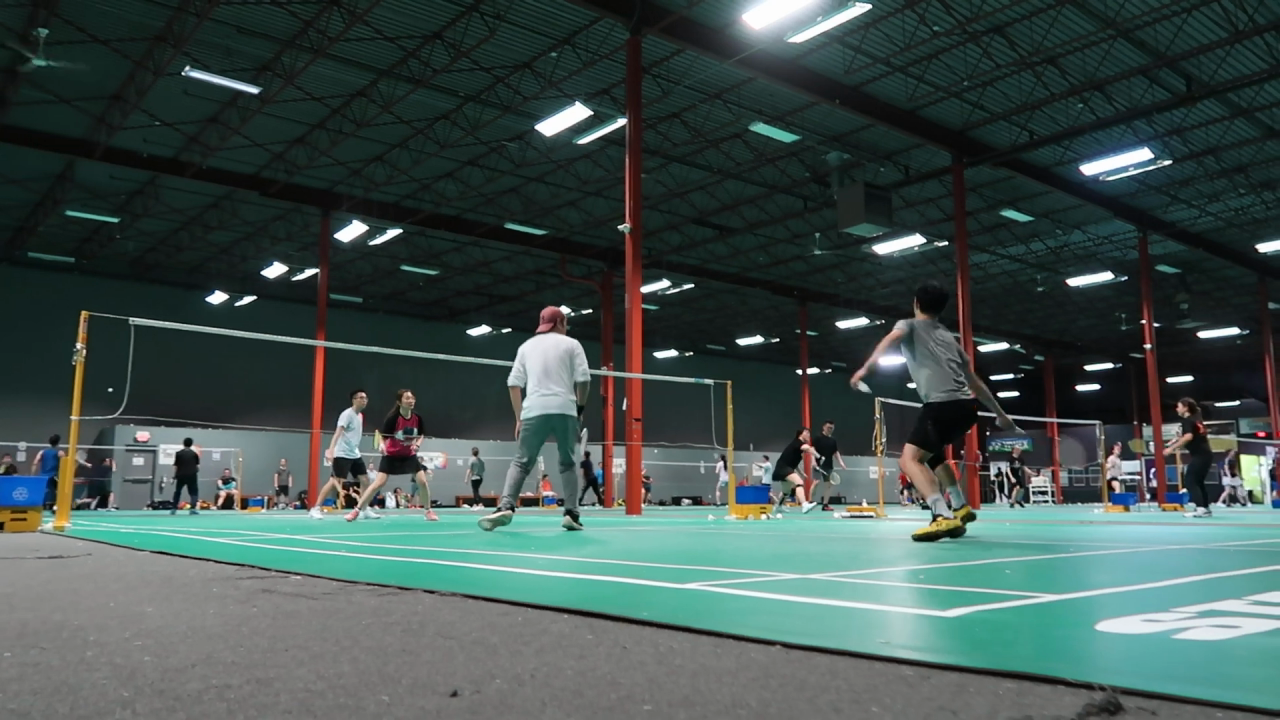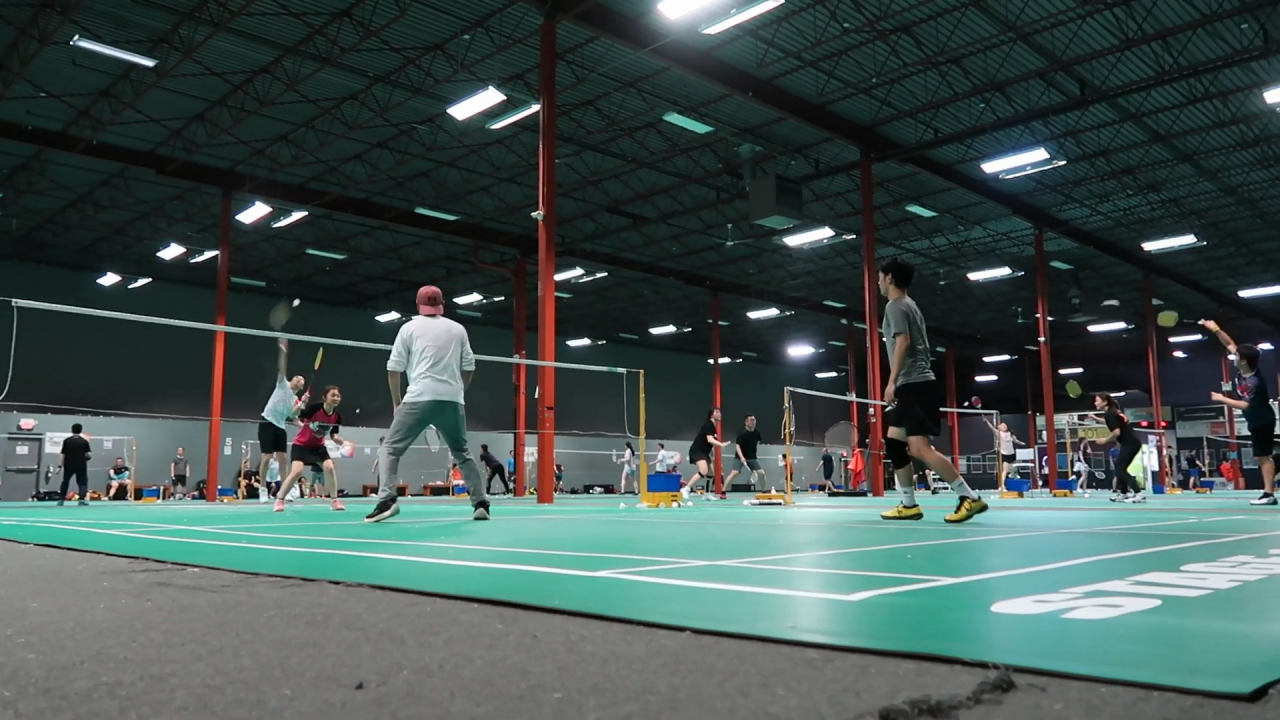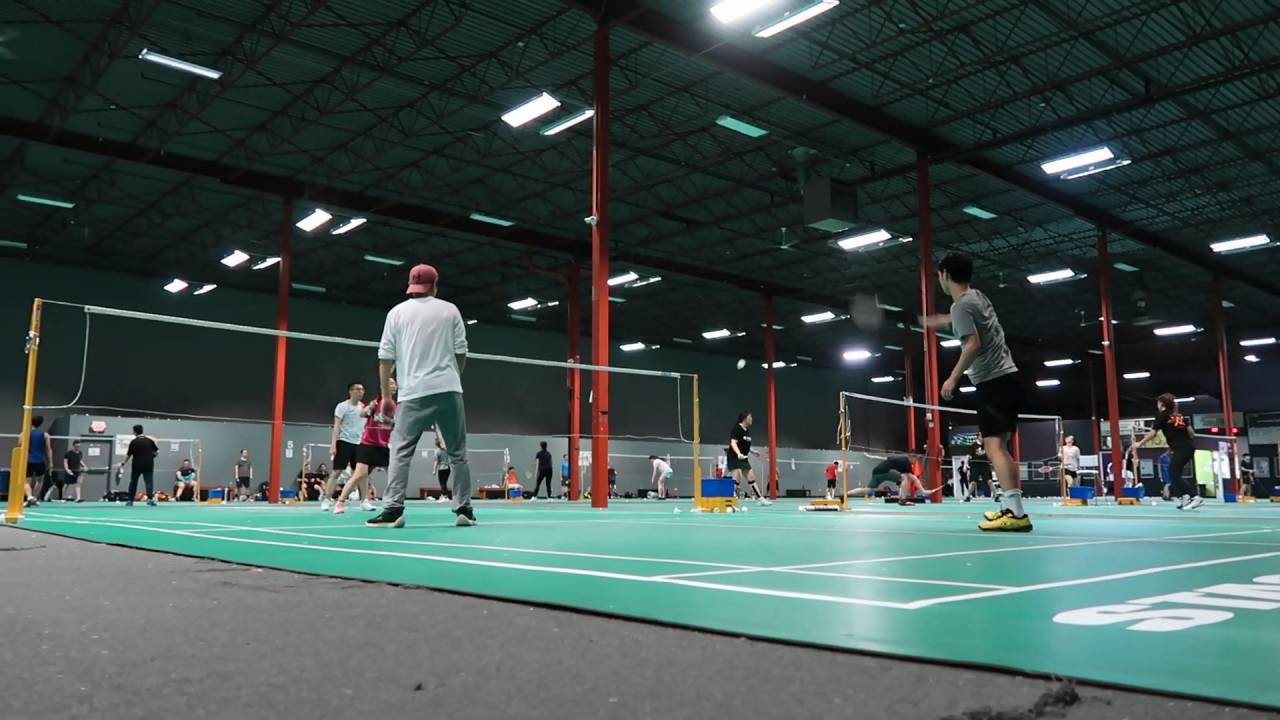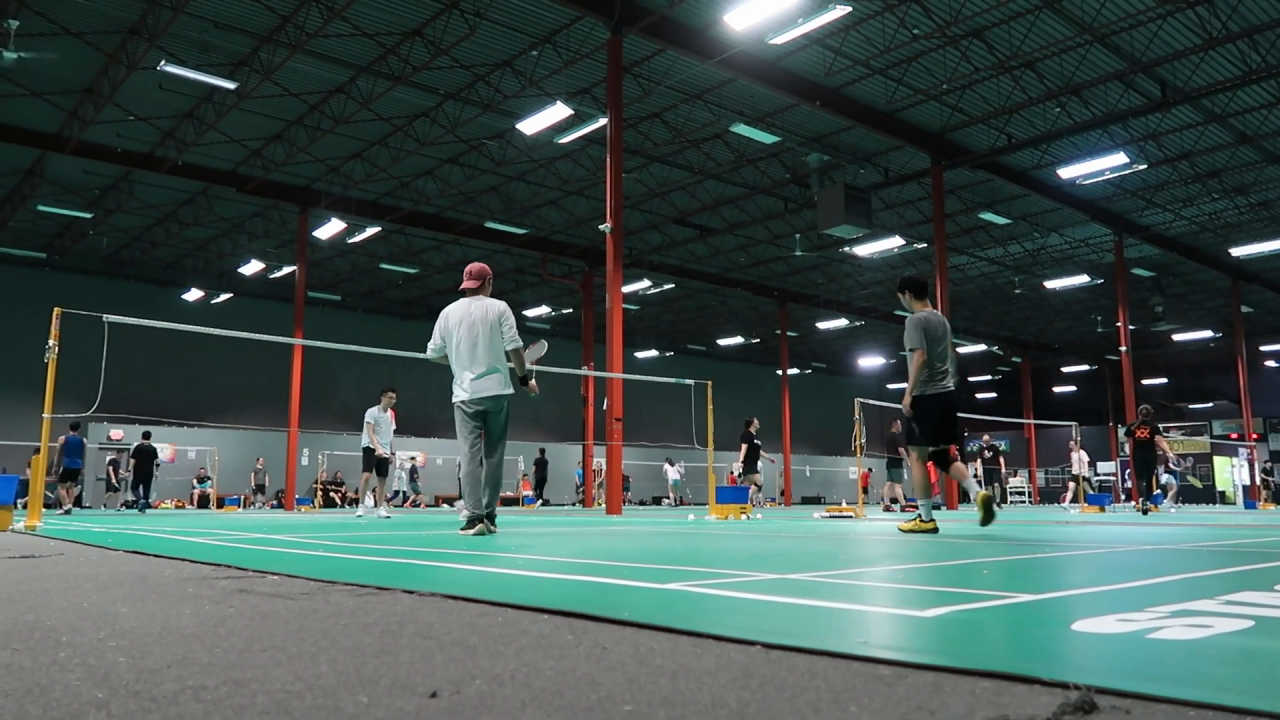
dt=1s
person 1, frame 1
left shoulder: (909, 326)
right shoulder: (948, 337)
left elbow: (890, 339)
right elbow: (973, 380)
left wrist: (865, 369)
right wrist: (1000, 413)
left hip: (940, 405)
right hip: (965, 406)
left knee: (910, 460)
right knee: (933, 453)
left ankle: (943, 518)
right ankle: (960, 508)
person 1, frame 2
left shoulder: (895, 306)
right shoulder: (910, 306)
left elbow: (902, 343)
left wrist: (891, 382)
left hip: (916, 385)
right hip: (912, 386)
left knee: (920, 448)
right knee: (894, 444)
left ankle: (970, 499)
right ankle: (909, 505)
person 1, frame 3
left shoulder: (961, 306)
right shoulder: (975, 295)
left elbow: (973, 344)
left wrist: (953, 377)
right wrist: (942, 321)
left hip: (995, 382)
right hip: (1008, 380)
left knee: (995, 447)
right knee: (1000, 448)
left ankle: (1015, 514)
right ankle: (1013, 509)
person 1, frame 4
left shoulder: (914, 321)
right shoulder: (942, 320)
left elbow: (919, 358)
left wrist: (908, 393)
left hip: (925, 396)
right hip: (947, 394)
left knee: (917, 457)
right knee: (946, 456)
left ankle: (925, 518)
right ankle: (979, 493)
person 2, frame 1
left shoulder: (526, 346)
right shoulder: (572, 345)
left elbow: (514, 384)
right elbow: (583, 380)
left wrist: (519, 419)
right wrist: (580, 409)
left hip: (534, 412)
right hip: (564, 410)
left knee: (520, 464)
right knee: (567, 465)
left ankle: (506, 507)
right ankle: (571, 513)
person 2, frame 2
left shoulder: (409, 328)
right shoulder: (457, 329)
left elbow: (394, 368)
right elbow: (468, 367)
left wrist: (397, 402)
left hip: (419, 399)
right hip: (452, 400)
left knee: (390, 449)
right knee: (462, 453)
left ankle: (386, 501)
right ankle: (481, 503)
person 2, frame 3
left shoulder: (397, 312)
right shoulder: (450, 310)
left elbow: (386, 356)
right elbow: (461, 352)
left wrist: (386, 395)
left hip: (414, 393)
right hip: (448, 390)
left knee: (401, 452)
right knee: (457, 452)
left ankle: (393, 510)
right ankle: (463, 509)
person 2, frame 4
left shoulder: (448, 313)
right shoulder: (499, 308)
left elbow: (433, 353)
right elbow: (514, 347)
right wrist: (524, 379)
left hip: (465, 394)
right hip: (497, 391)
left knee: (470, 455)
right knee: (494, 455)
left ankle: (475, 517)
right ankle: (488, 515)
